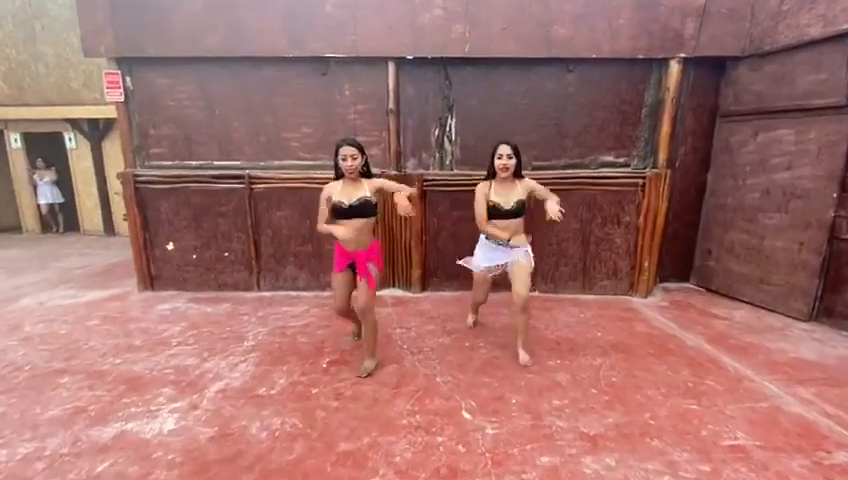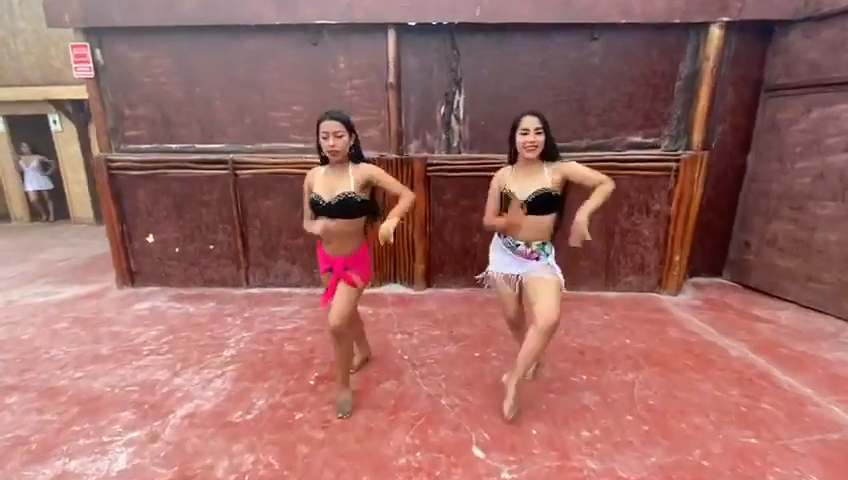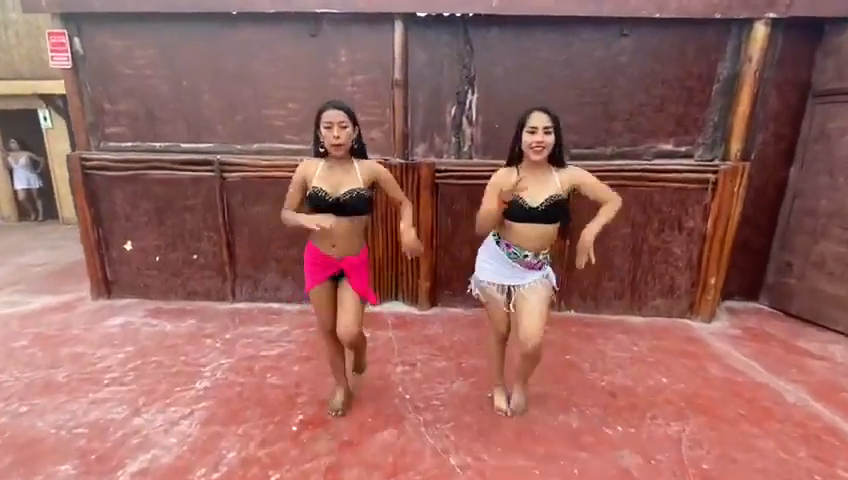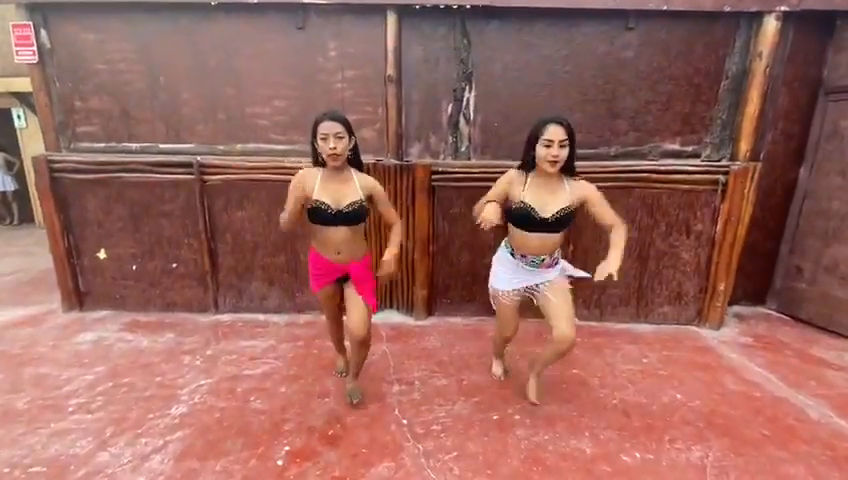
dt=0.7s
person 1, frame 1
left shoulder: (373, 185)
right shoulder: (330, 189)
left elbow: (409, 190)
right elbow: (320, 226)
left wrist: (403, 196)
right wrist: (336, 229)
left hip: (368, 253)
right hip: (343, 254)
left knee: (364, 306)
right knee: (341, 307)
left ankle: (370, 357)
right ankle: (359, 324)
person 1, frame 2
left shoulder: (365, 173)
right shoulder: (313, 177)
left elbow: (408, 195)
right elbow: (307, 221)
left wrist: (392, 219)
right wrist: (314, 226)
left hip: (356, 259)
right hip: (326, 257)
left knee: (337, 323)
right knee: (348, 316)
left ankle: (344, 387)
right ankle: (364, 351)
person 1, frame 3
left shoulder: (371, 171)
right shoulder: (307, 169)
left elbow: (404, 202)
right elbow: (287, 213)
left wrist: (407, 227)
right wrist: (310, 218)
left hip: (354, 262)
right hip: (317, 260)
left knee: (349, 334)
right knee: (328, 330)
left ankle: (358, 356)
right ankle: (341, 386)
person 1, frame 4
left shoulder: (367, 183)
right shoulder: (304, 178)
left elbow: (394, 222)
right elbow: (285, 225)
left wrist: (391, 251)
right wrist: (294, 204)
left hip: (358, 266)
right hip: (323, 266)
left knee: (360, 333)
right knee: (335, 324)
left ankle: (354, 376)
right ankle: (341, 356)
person 2, frame 1
left shoulder: (525, 185)
right shoulder: (484, 188)
left elbow: (551, 197)
right elbow: (482, 224)
left wrist: (551, 202)
right wrist: (511, 237)
left hip: (517, 251)
right hip: (489, 249)
left knee: (522, 299)
right knee: (480, 296)
left ankle: (521, 347)
right ankle: (473, 313)
person 2, frame 2
left shoulder: (560, 170)
right shoulder: (502, 176)
left elbow: (606, 184)
right elbow: (488, 221)
left wrist: (583, 216)
right wrist: (509, 219)
left hip: (541, 258)
right hip: (504, 255)
left knee: (547, 319)
right knee: (513, 317)
left ankle: (512, 382)
right ankle: (530, 354)
person 2, frame 3
left shoulder: (569, 176)
right shoulder: (504, 176)
left elbow: (613, 201)
right elbow: (481, 227)
left wrist: (590, 231)
right wrist: (500, 200)
left hip: (535, 270)
right hip: (496, 262)
left knee: (532, 341)
right knee: (499, 332)
left ankle: (519, 384)
right ankle: (498, 388)
person 2, frame 4
left shoulder: (580, 189)
right shoulder: (514, 179)
left elbow: (616, 228)
right elbow: (482, 209)
left wrist: (613, 257)
right wrist: (487, 208)
left hip: (549, 270)
right hip: (511, 267)
left knee: (566, 338)
right knee: (507, 331)
left ankle: (535, 373)
right ankle: (497, 357)
